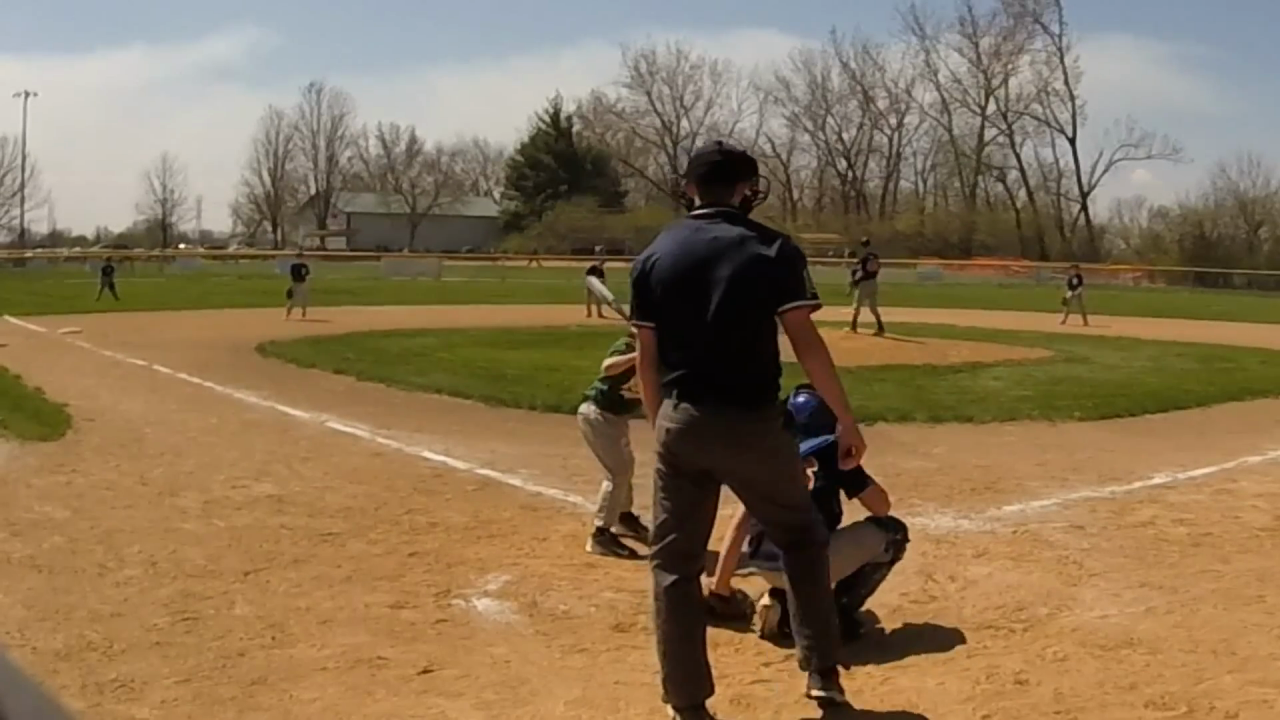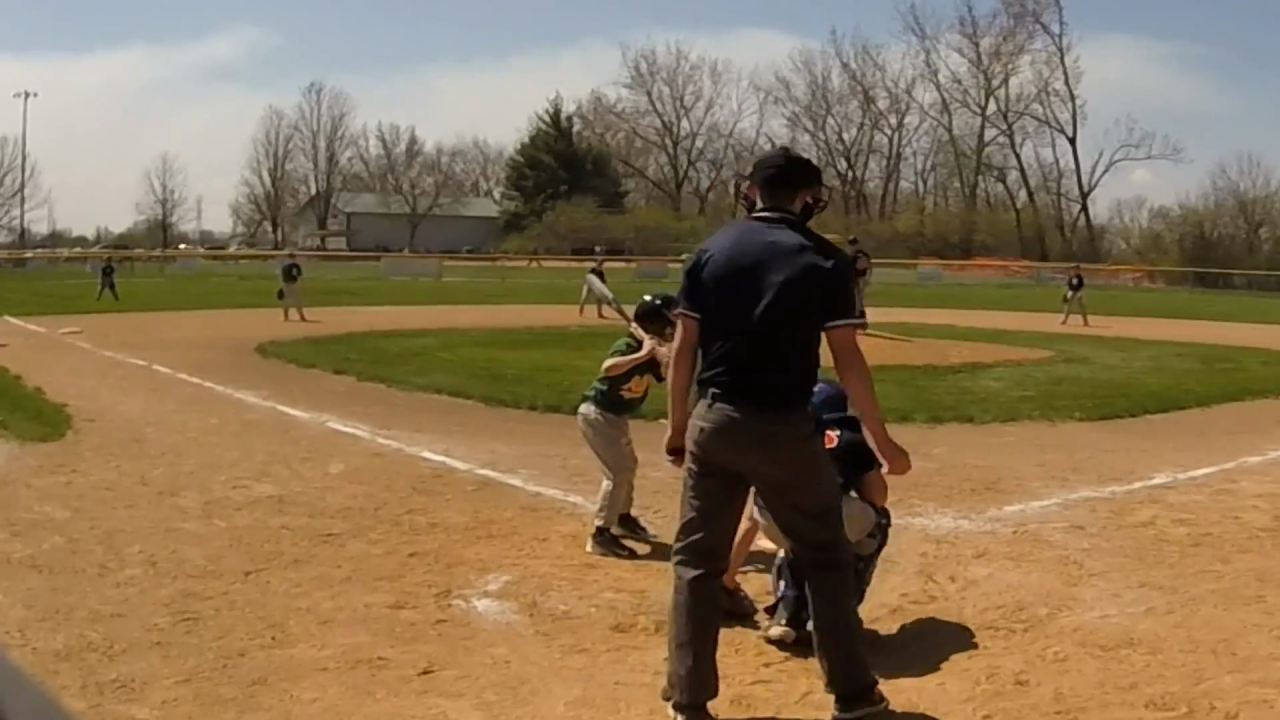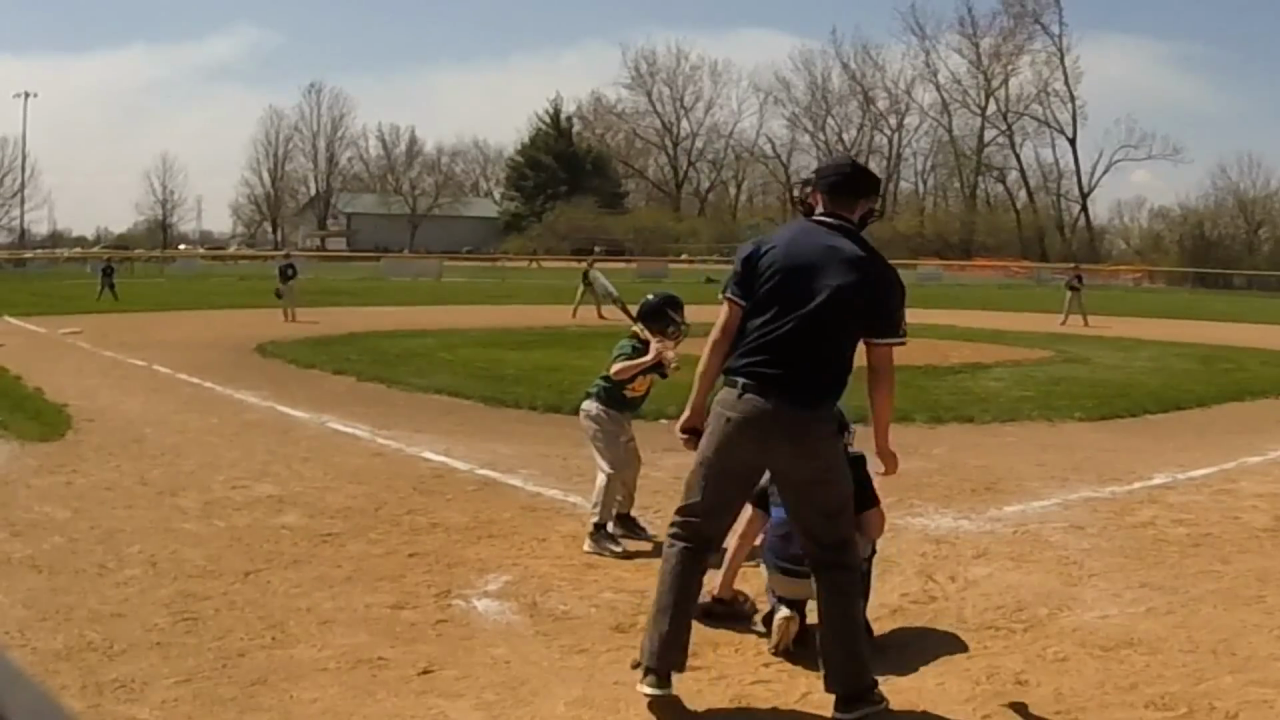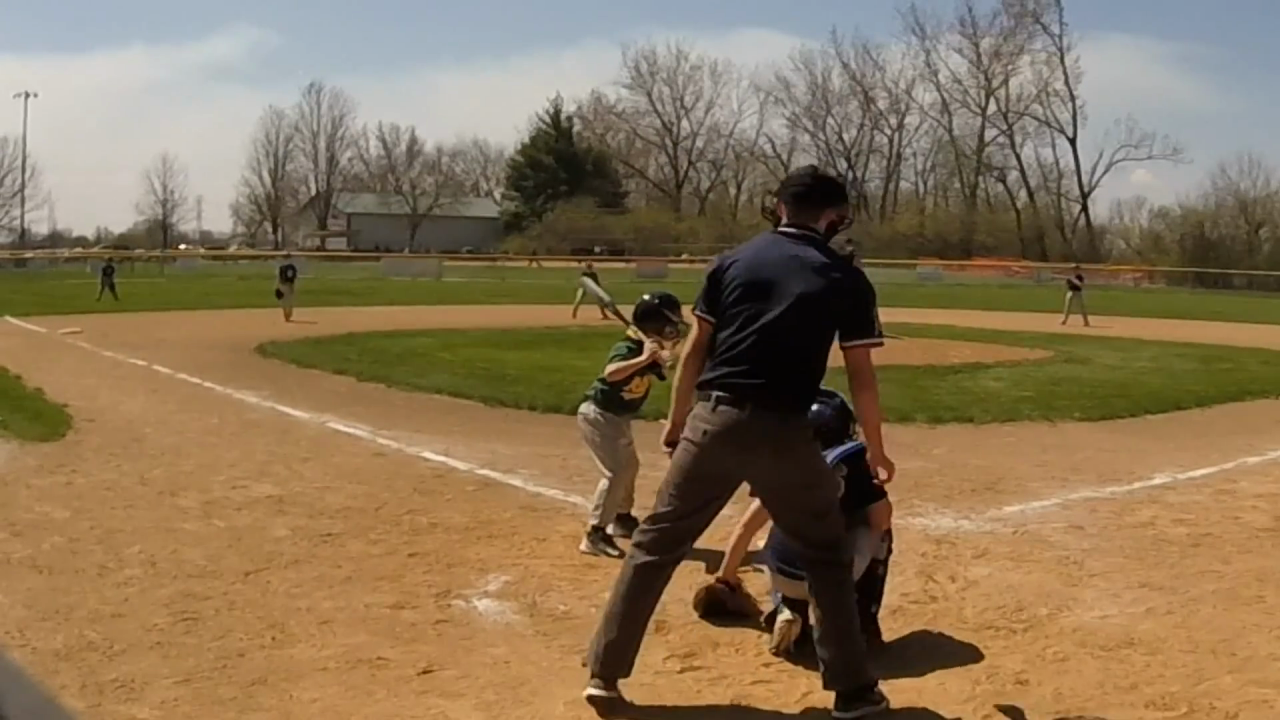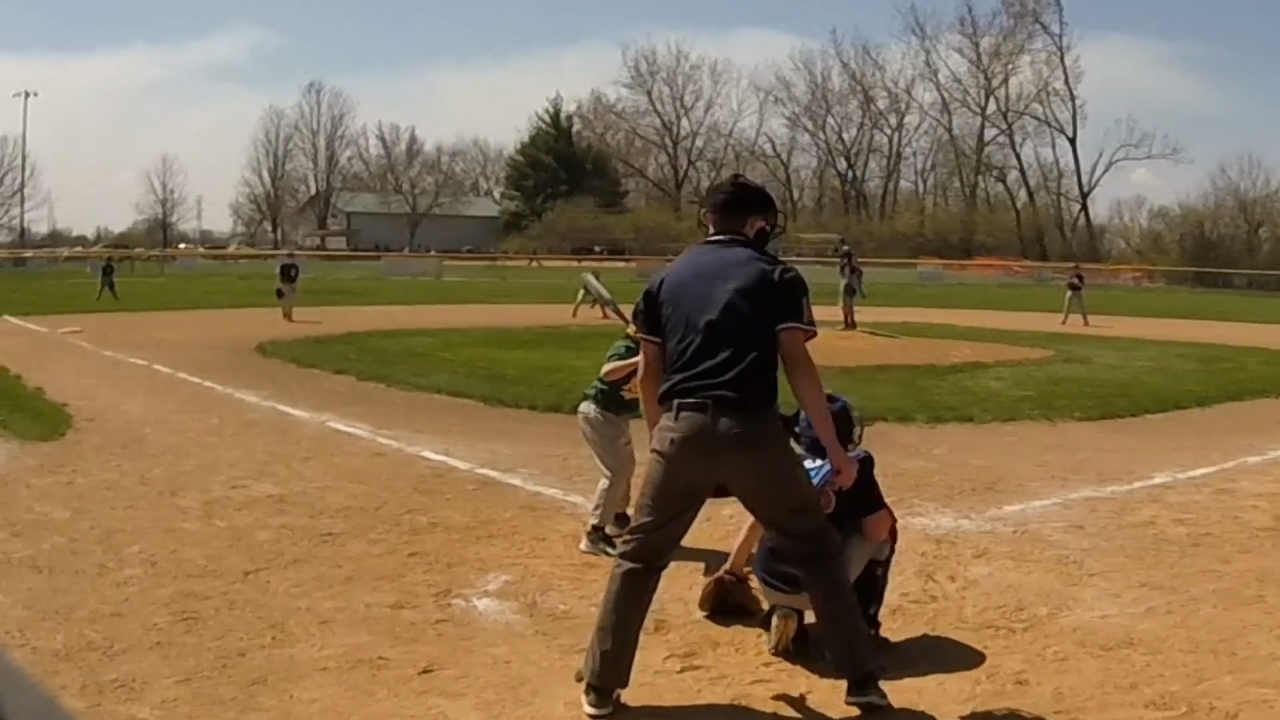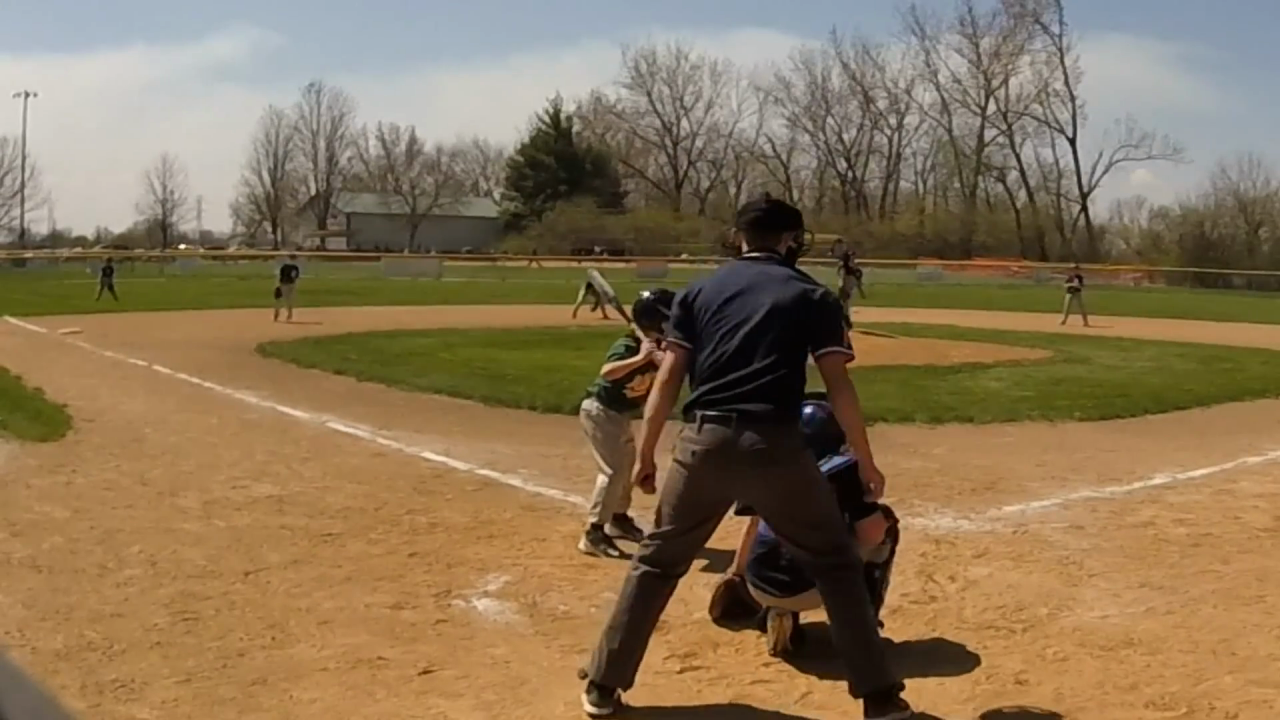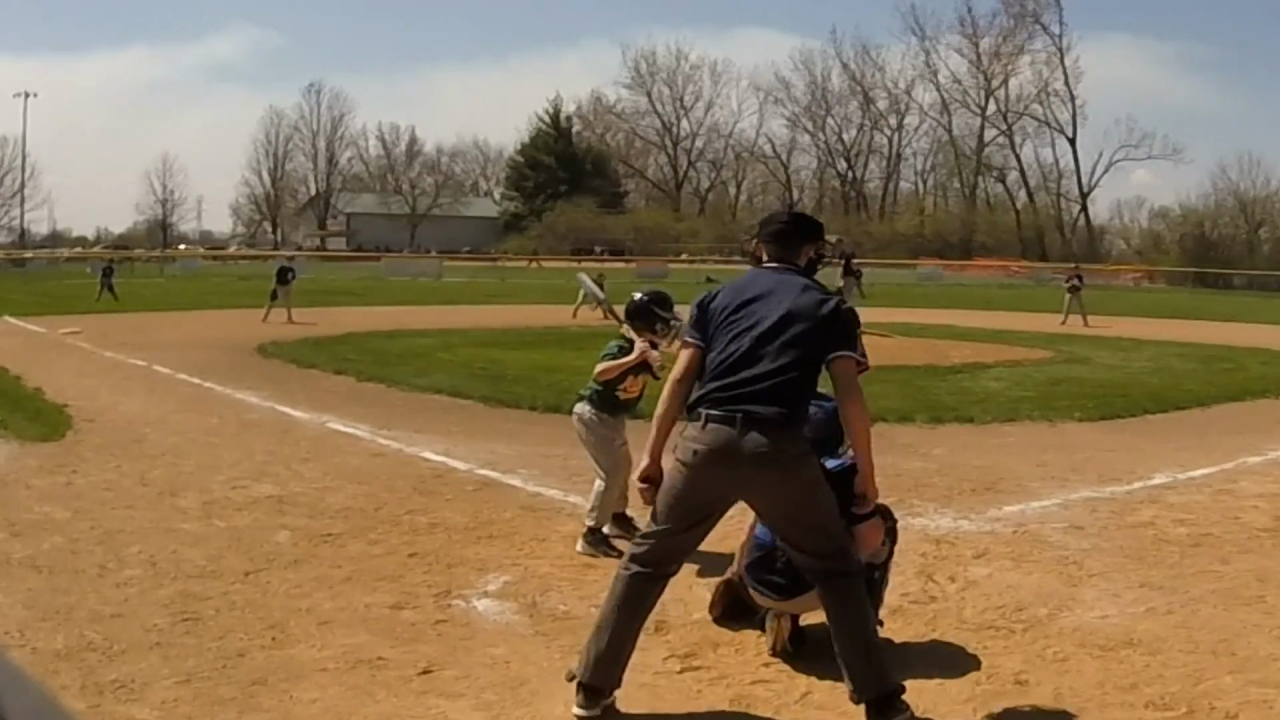
dt=0.3s
person 1, frame 1
left shoulder: (655, 254)
right shoulder: (773, 249)
left elbow: (647, 357)
right elbow: (805, 343)
right wrist: (846, 423)
left hip: (682, 423)
right hip: (752, 423)
left knee: (675, 566)
right knee: (802, 540)
right ankle: (823, 670)
person 1, frame 2
left shoulder: (710, 250)
right shoulder: (826, 261)
left elbow: (684, 349)
right elbow: (847, 360)
left wrist: (678, 426)
right wrist: (881, 438)
left hip: (714, 421)
right hip: (786, 428)
left knee: (697, 561)
right knee: (826, 558)
person 1, frame 3
left shoulder: (765, 247)
right shoulder: (877, 273)
left elbow: (723, 335)
right elbow: (882, 372)
left wrist: (695, 406)
right wrist: (882, 441)
left hip: (738, 408)
right hip: (808, 424)
left knee: (689, 534)
right knee: (835, 557)
left ankle: (658, 666)
person 1, frame 4
left shoulder: (733, 260)
right shoulder: (846, 280)
left elbow: (695, 351)
right elbow: (861, 378)
left wrist: (676, 420)
right wrist: (876, 450)
left hip: (714, 419)
right hip: (782, 431)
left knee: (657, 543)
right knee: (827, 555)
left ankle: (605, 671)
person 1, frame 5
left shoulder: (665, 278)
right shoulder: (777, 276)
left elbow: (647, 374)
right elbow: (797, 365)
left wrist: (660, 435)
right wrist: (833, 447)
left hip: (681, 429)
right hip: (752, 430)
left knee: (639, 556)
right knee: (816, 549)
person 1, frame 6
left shoulder: (699, 290)
right shoulder: (812, 295)
left elbow: (667, 379)
right elbow: (838, 387)
left wrist: (644, 455)
right wrist: (866, 462)
left hip: (703, 440)
right hip: (775, 444)
left knee: (656, 560)
right knee: (835, 562)
person 1, frame 7
left shoulder: (718, 296)
right shoulder: (829, 307)
left elbow: (680, 379)
right elbow: (848, 394)
left wrist: (652, 454)
right wrist: (866, 472)
left hip: (706, 440)
right hip: (777, 447)
left knee: (648, 560)
right knee: (836, 568)
person 2, frame 1
right shoulder: (832, 455)
left elbow: (739, 525)
right elbow: (881, 506)
left wrist: (720, 588)
left hip: (767, 568)
right knee: (892, 532)
left ankle: (780, 600)
right ankle: (836, 616)
person 2, frame 2
right shoulder: (851, 437)
left elbow: (753, 515)
right elbow: (877, 497)
left hip: (774, 516)
right knee: (875, 520)
left ankle: (787, 616)
person 2, frame 3
right shoulder: (850, 467)
left elbow: (744, 535)
right elbow: (874, 529)
left wrist: (722, 591)
left hip: (782, 578)
right knee: (862, 531)
left ankle: (784, 611)
person 2, frame 4
right shoulder: (855, 459)
left elbow: (747, 525)
right elbow: (880, 521)
left wrist: (726, 574)
left hip: (781, 578)
right knee: (876, 530)
left ankle: (789, 613)
right ankle: (863, 622)
person 2, frame 5
right shoulder: (855, 468)
left elbow: (755, 525)
right elbow: (879, 532)
left wrist: (733, 568)
left hip: (769, 586)
right knee: (884, 524)
left ankle: (785, 613)
right ankle: (863, 623)
person 2, frame 6
right shoulder: (844, 471)
left elbow: (753, 525)
right elbow: (872, 536)
left wrist: (737, 570)
right wrist: (863, 503)
left hip: (761, 589)
right hip: (808, 591)
right knee: (884, 520)
left ankle: (782, 615)
person 2, frame 7
right shoulder: (841, 472)
left elbow: (755, 528)
right elbow: (871, 540)
left wrist: (737, 570)
right wrist: (864, 506)
left hip: (760, 589)
right hip: (806, 590)
right knee: (882, 519)
left ankle: (778, 614)
person 3, frame 1
right shoulder: (626, 346)
right elbow: (607, 367)
left hip: (617, 416)
right hip: (598, 414)
left knee: (625, 466)
right knee: (618, 472)
left ankle: (623, 517)
right ankle: (601, 535)
person 3, frame 2
left shoulder: (653, 355)
right shoulder: (627, 347)
left elbow: (663, 378)
right elbow: (608, 368)
left wrist: (661, 360)
right wrist: (643, 355)
left hip: (616, 415)
right hip: (597, 413)
left knee: (628, 466)
right knee: (618, 472)
left ankle: (622, 518)
right ankle: (601, 535)
person 3, frame 3
left shoulder: (654, 348)
right shoulder: (630, 347)
right elbow: (616, 371)
left wrist: (666, 359)
right wrist: (649, 358)
left hip: (618, 414)
right hip: (599, 411)
left knee: (631, 463)
right knee: (612, 468)
left ankle: (621, 517)
right ankle: (598, 532)
person 3, frame 4
left shoulder: (652, 349)
right shoulder: (627, 349)
right elbow: (610, 373)
left wrist: (661, 361)
right wrist: (644, 358)
left hip: (618, 416)
right hip: (598, 414)
left knee: (629, 466)
right knee: (615, 472)
left ankle: (621, 517)
right ankle: (595, 534)
person 3, frame 5
right shoulder: (626, 349)
right elbow: (607, 372)
right wrist: (640, 359)
left hip: (618, 416)
right hip: (598, 414)
left knee: (626, 466)
right knee: (615, 472)
left ankle: (618, 517)
right ankle: (594, 535)
person 3, frame 6
left shoulder: (655, 346)
right shoulder: (627, 346)
left elbow: (659, 375)
right elbow: (607, 372)
left wrist: (659, 360)
right wrist: (641, 357)
left hip: (620, 413)
right hip: (600, 411)
left knee: (627, 464)
right knee: (613, 470)
left ankle: (619, 518)
right ankle: (594, 533)
person 3, frame 7
left shoulder: (648, 347)
right shoulder: (620, 347)
left elbow: (653, 374)
right elbow: (599, 372)
left wrist: (652, 361)
right wrist: (634, 357)
left hip: (613, 416)
right hip: (593, 415)
left knee: (623, 467)
right knee: (611, 472)
left ankle: (617, 518)
right ankle: (591, 535)
